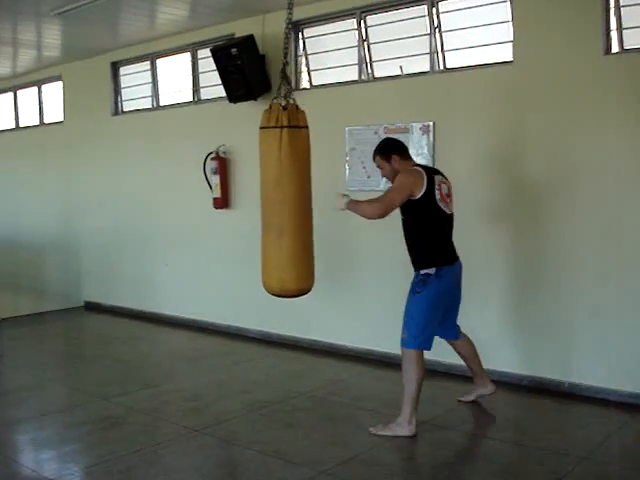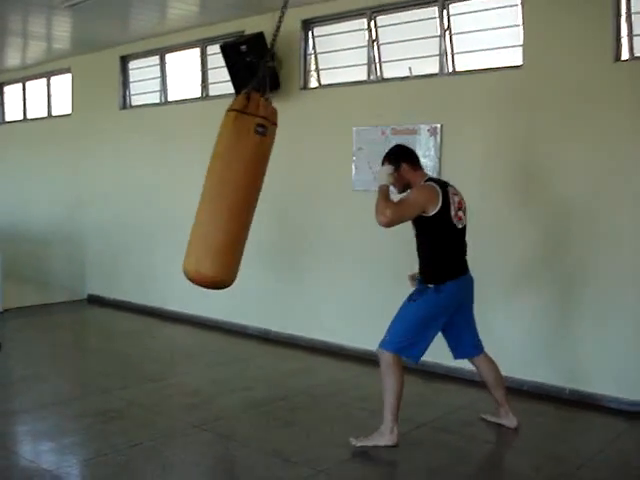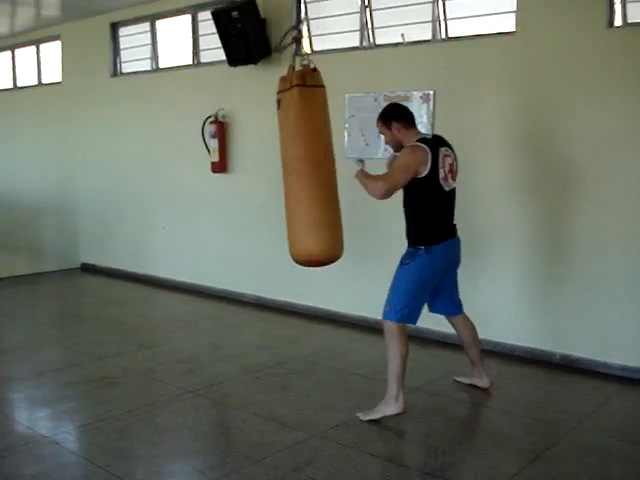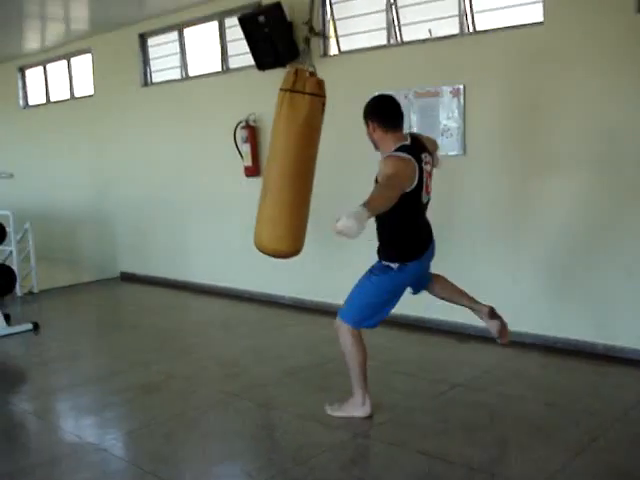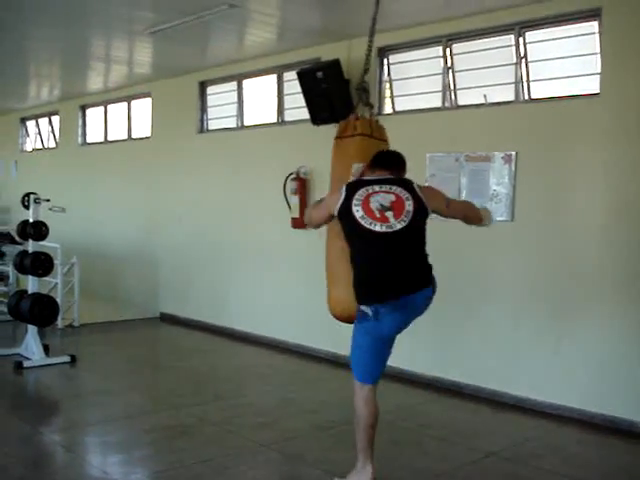
dt=1s
person 1, frame 1
left shoulder: (412, 177)
right shoulder: (433, 177)
left elbow: (376, 210)
left wrist: (348, 203)
right wrist: (406, 203)
left hip: (433, 273)
right hip: (449, 268)
left knee: (411, 344)
right knee: (450, 332)
left ankle: (407, 420)
right ankle: (483, 383)
person 1, frame 2
left shoulder: (425, 192)
right shoulder: (448, 190)
left elbow: (385, 218)
left wrist: (383, 186)
left hip: (438, 288)
right hip: (459, 283)
left knee: (388, 352)
right knee: (474, 351)
left ankle: (388, 431)
right ankle: (505, 413)
person 1, frame 3
left shoulder: (414, 153)
right shoulder: (440, 145)
left elbow: (381, 190)
left wrist: (359, 171)
left hip: (426, 250)
right hip: (447, 244)
left knee: (393, 321)
right knee: (454, 312)
left ankle: (393, 399)
right ankle: (479, 373)
person 1, frame 4
left shoulder: (396, 162)
right shoulder: (417, 142)
left elbow: (387, 190)
left wrist: (362, 212)
left hip: (398, 263)
right hip: (422, 246)
left knee: (346, 325)
right knee: (421, 279)
left ankle: (360, 401)
right ankle: (483, 311)
person 1, frame 5
left shoulder: (344, 193)
right shoulder: (418, 191)
left elbow: (311, 219)
right elbow: (466, 213)
right wrist: (482, 214)
left hip: (378, 308)
right hip: (422, 293)
left knee: (364, 385)
